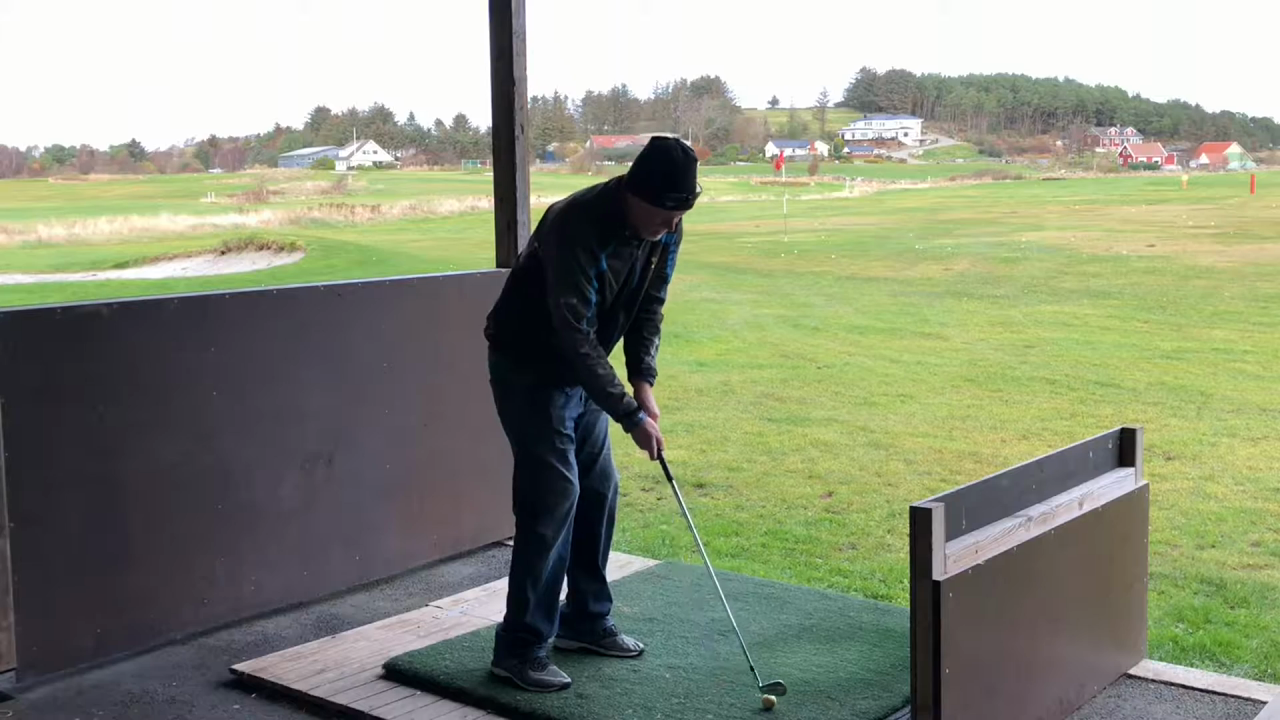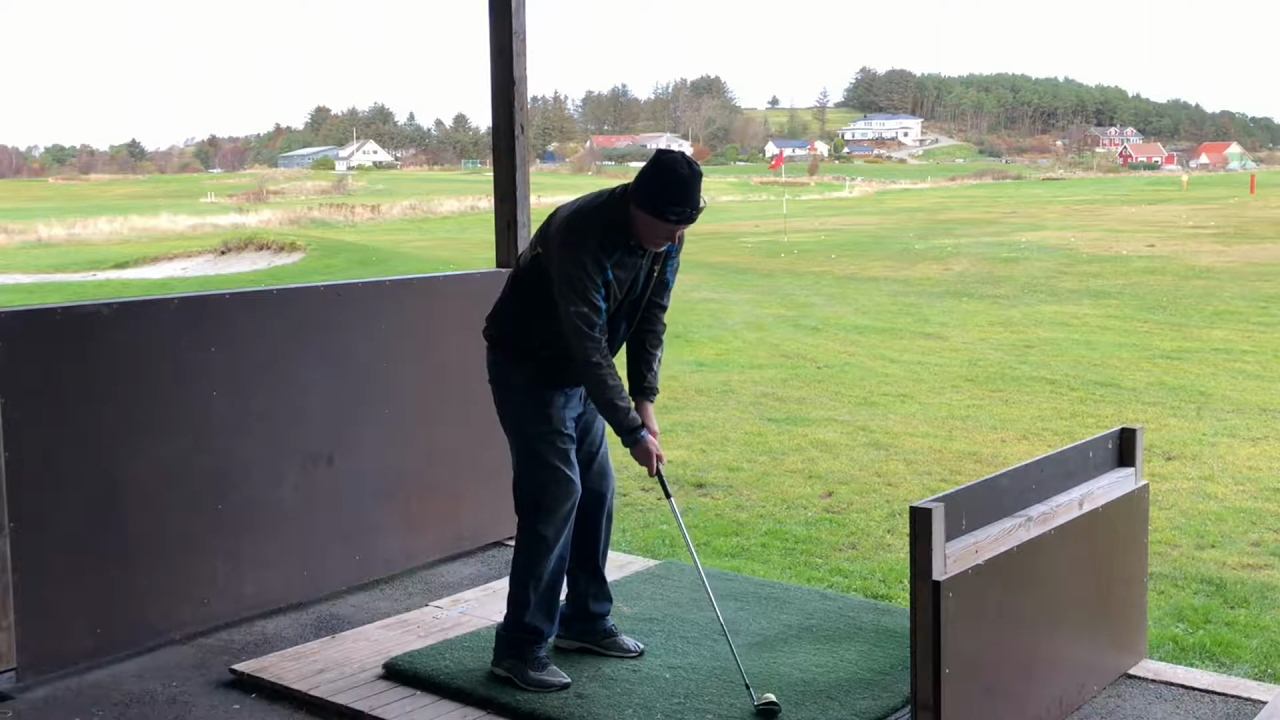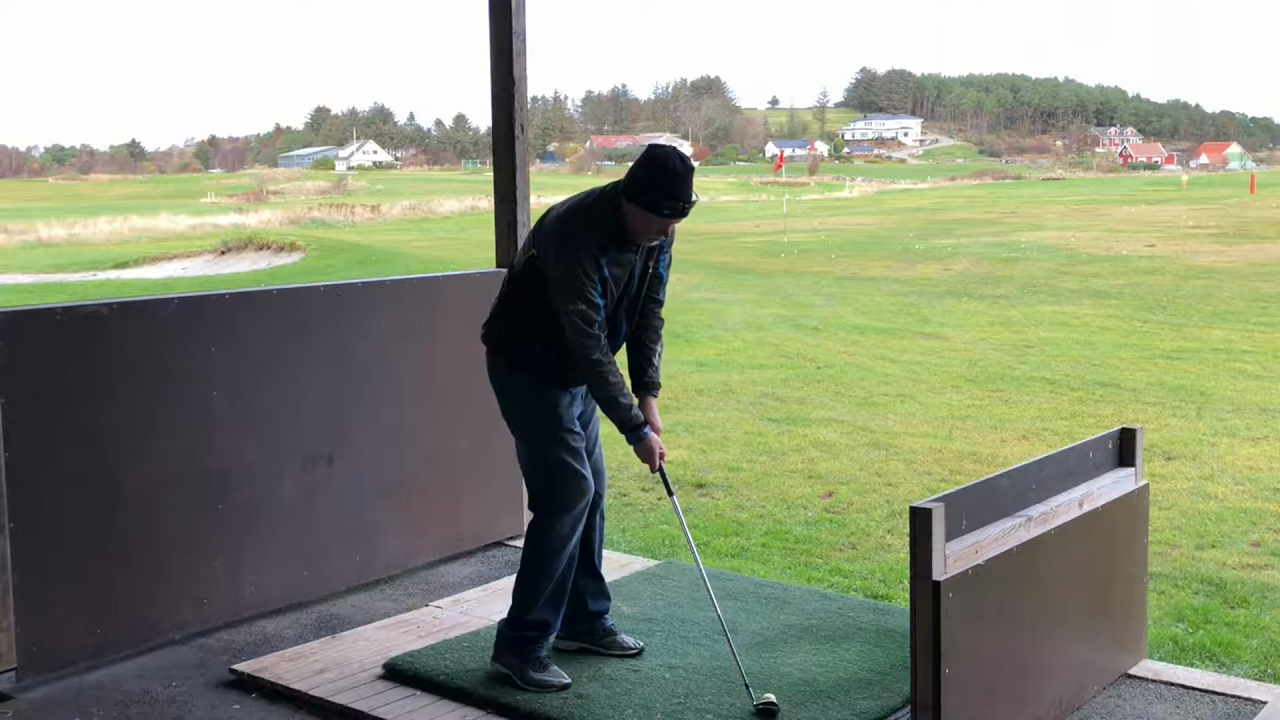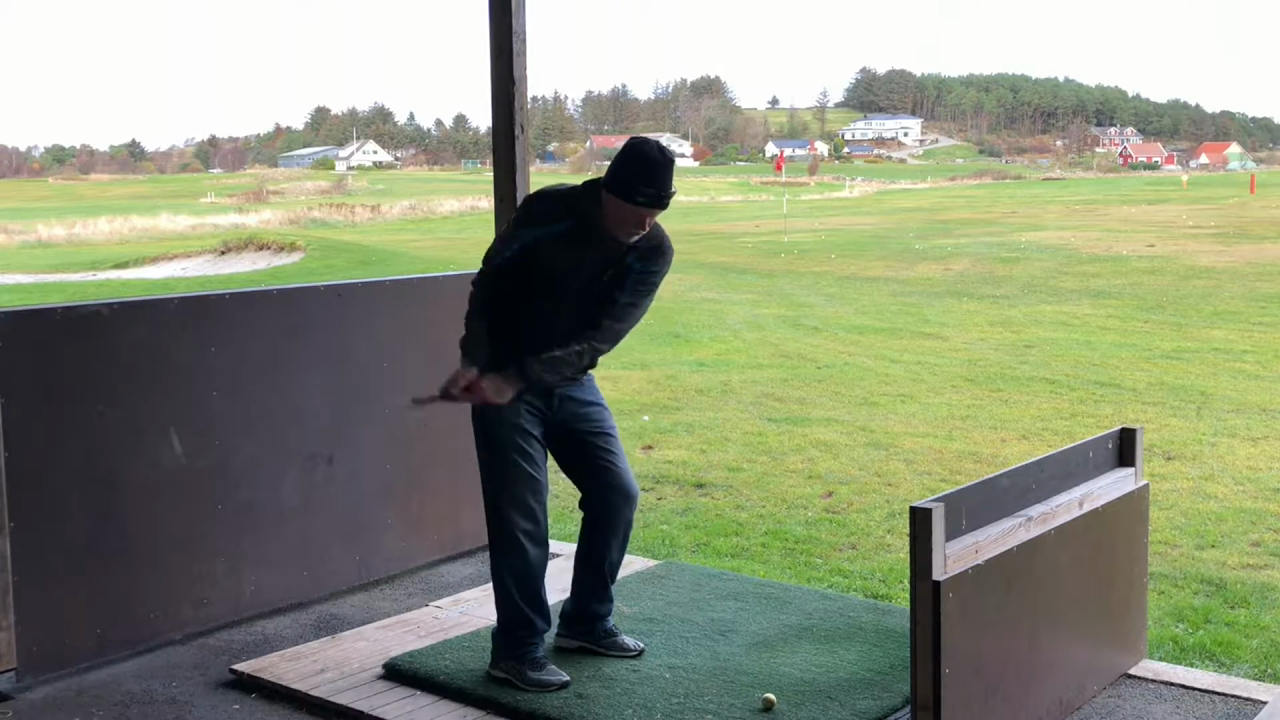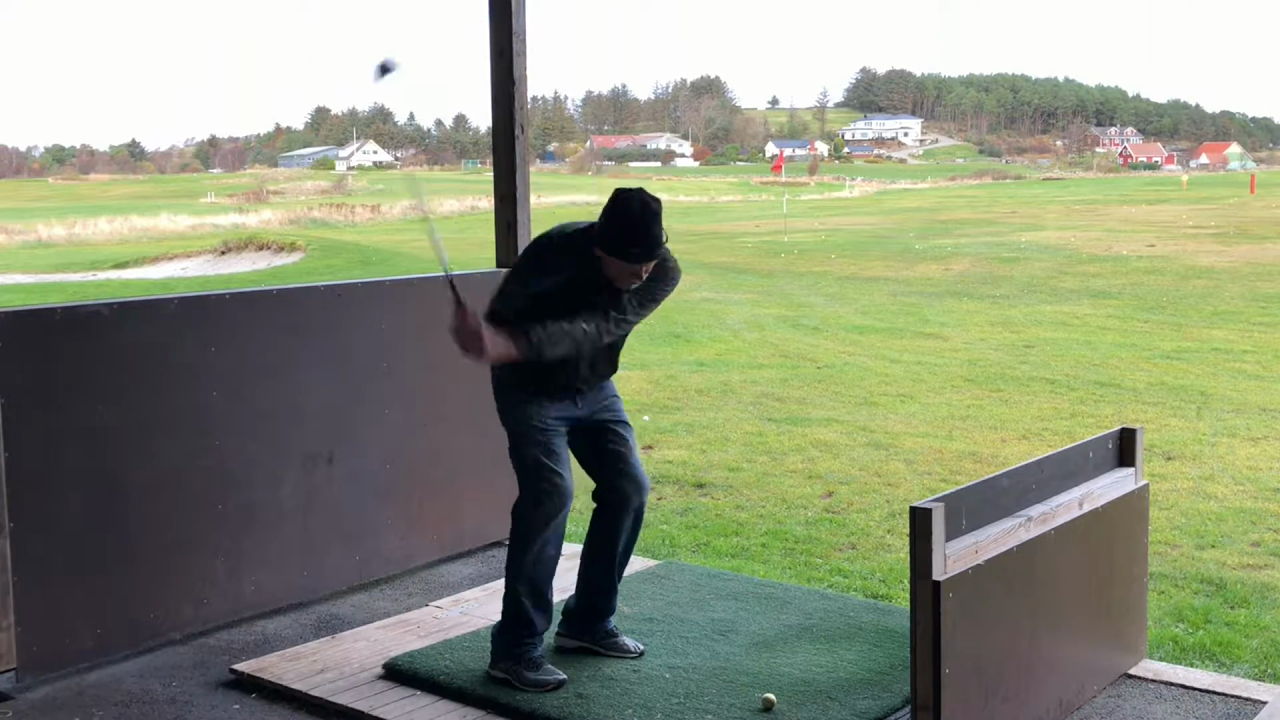
dt=0.5s
person 1, frame 1
left shoulder: (666, 230)
right shoulder: (576, 227)
left elbow: (648, 307)
right elbow: (575, 335)
left wrist: (642, 381)
right wrist: (629, 415)
left hip: (583, 369)
right hip: (529, 368)
left knee: (598, 492)
right knee: (554, 496)
left ankle: (585, 619)
right ankle: (520, 646)
person 1, frame 2
left shoulder: (666, 237)
right shoulder: (580, 234)
left elbow: (651, 317)
right elbow: (587, 344)
left wrist: (644, 399)
right wrist: (632, 431)
left hip: (579, 370)
right hip: (527, 367)
left knee: (596, 491)
right knee: (555, 495)
left ankle: (584, 618)
right ankle: (520, 645)
person 1, frame 3
left shoulder: (657, 233)
right shoulder: (575, 233)
left elbow: (648, 313)
right elbow: (587, 342)
left wrist: (648, 396)
right wrist: (634, 427)
left hip: (575, 370)
right hip: (527, 368)
left knee: (588, 489)
right knee: (567, 493)
left ankle: (583, 617)
right ankle: (521, 643)
person 1, frame 4
left shoulder: (654, 251)
right shoulder: (547, 210)
left elbow: (598, 335)
right elbow: (487, 285)
left wrist: (515, 380)
right wrist: (473, 361)
left hip: (570, 379)
right hip: (495, 372)
left knee: (616, 493)
right knee: (520, 507)
left ankle: (585, 620)
right ankle: (518, 646)
person 1, frame 5
left shoulder: (664, 274)
right shoulder: (551, 255)
left elbow: (592, 333)
right elbow: (503, 318)
left wrist: (510, 345)
right wrist: (485, 333)
left hip: (590, 384)
right hip: (529, 388)
left knee: (629, 489)
right knee: (548, 498)
left ankle: (587, 620)
right ankle: (516, 649)
